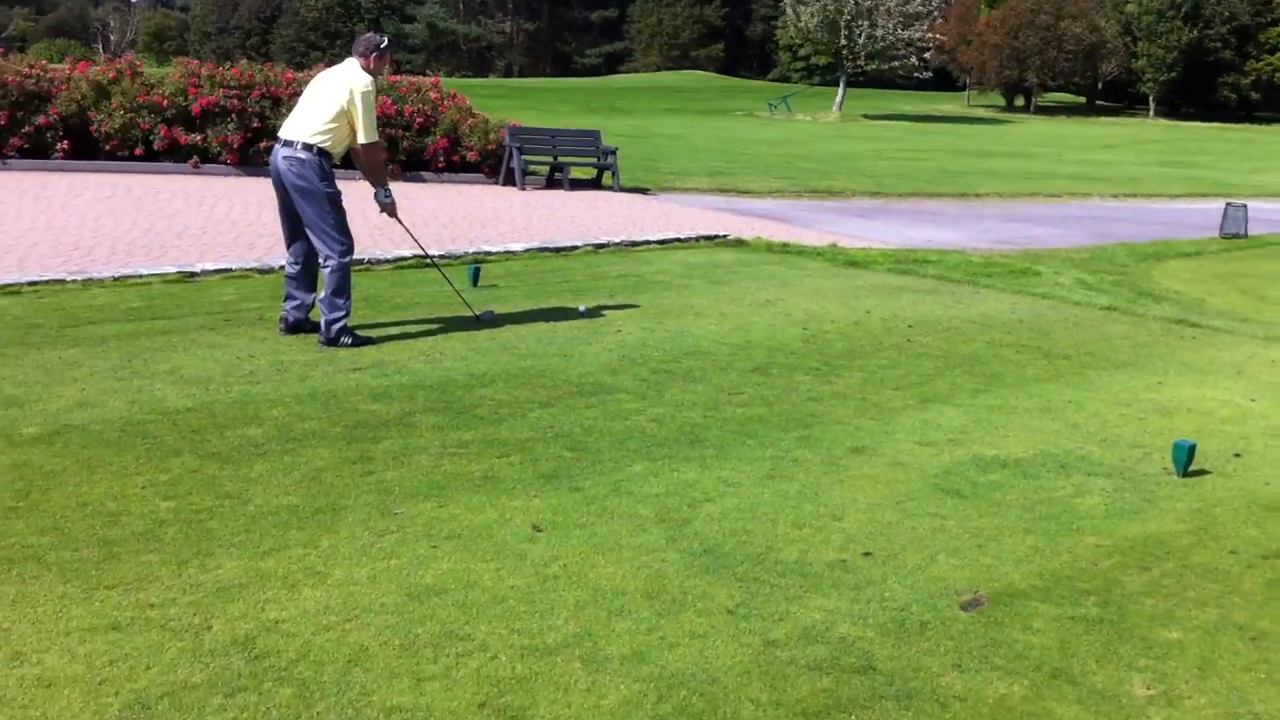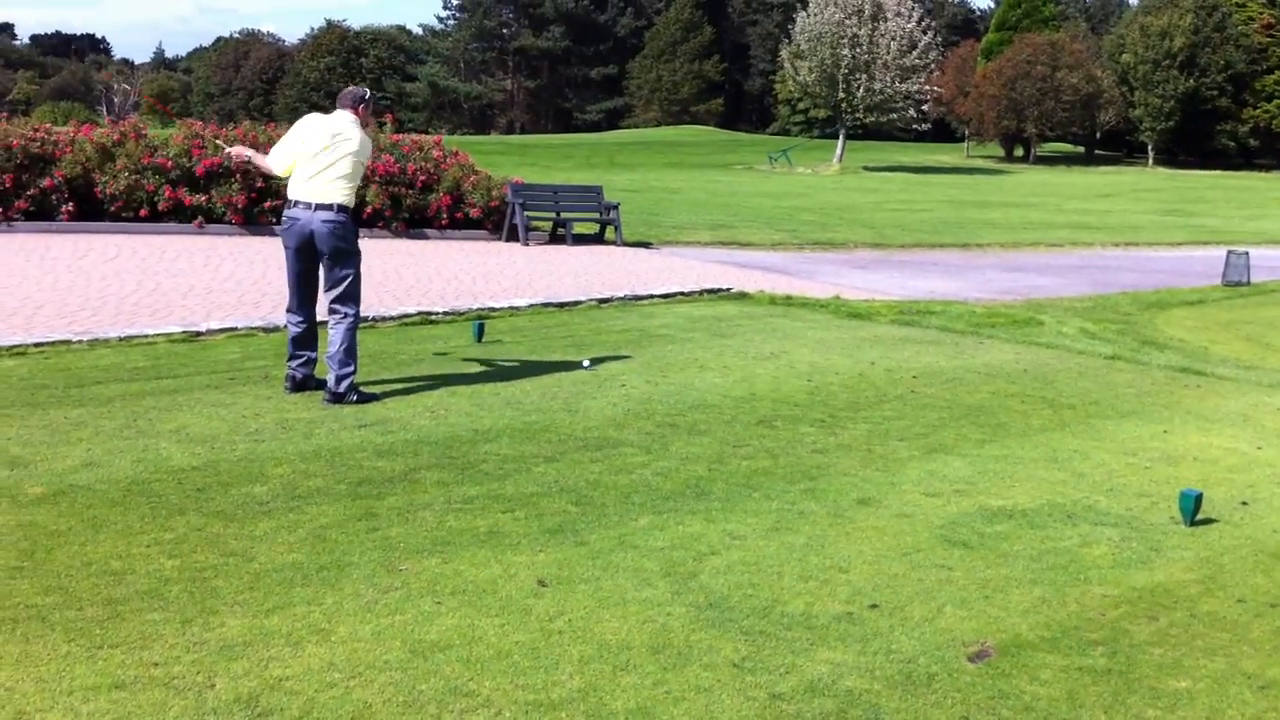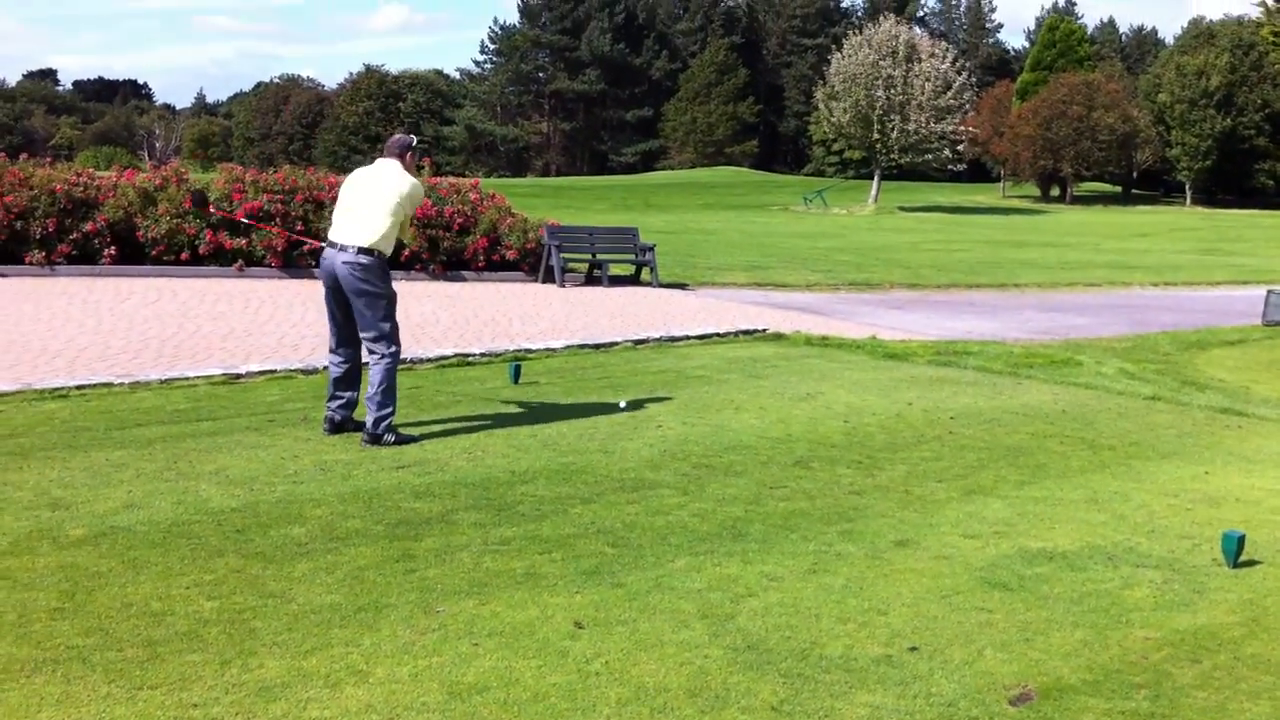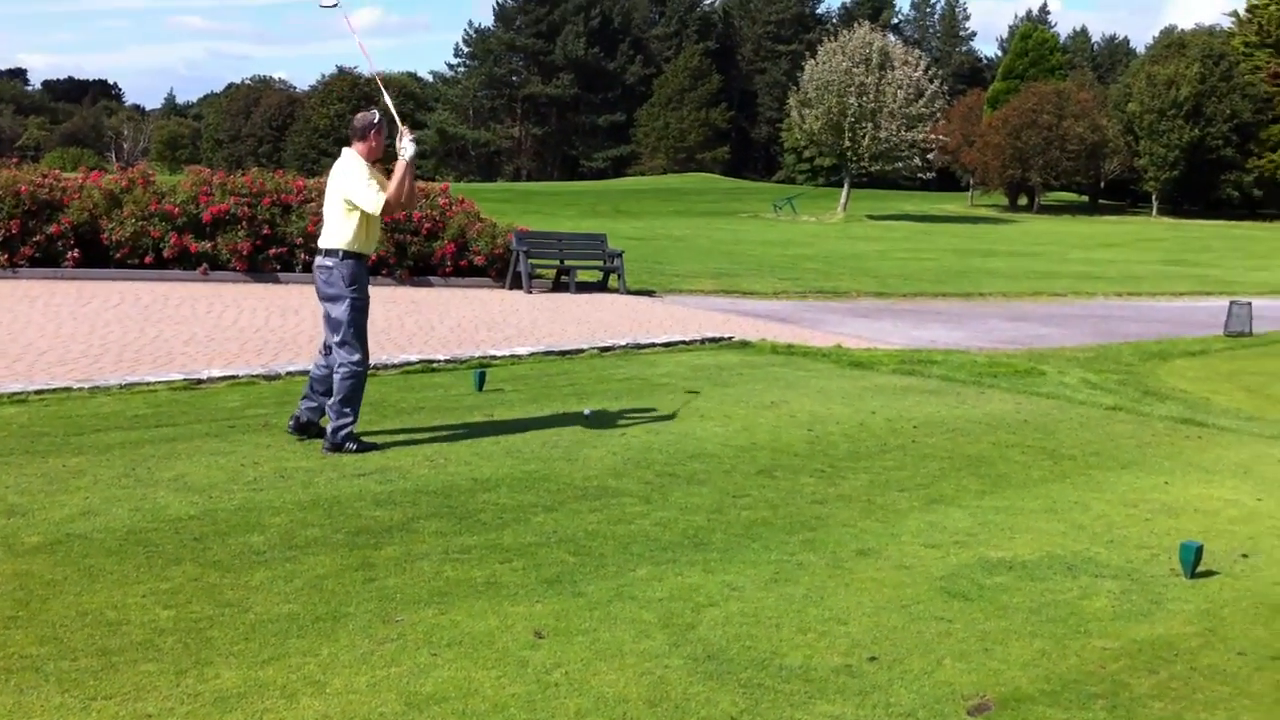
dt=0.7s
person 1, frame 1
left shoulder: (333, 74)
right shoulder: (362, 81)
left elbow: (353, 144)
right elbow: (368, 146)
left wrist: (376, 185)
right wrist: (383, 191)
left hip: (282, 155)
right hip: (306, 162)
left knee: (301, 244)
right knee: (337, 248)
left ankle: (294, 316)
right ankle: (333, 329)
person 1, frame 2
left shoulder: (312, 122)
right shoulder: (365, 143)
left elbow: (278, 165)
left wrist: (248, 154)
left hip: (295, 216)
right hip: (335, 220)
left knee: (300, 304)
right knee: (343, 308)
left ankle: (298, 374)
right ankle: (340, 386)
person 1, frame 3
left shoulder: (359, 175)
right shoulder: (412, 186)
right elbow: (403, 235)
left hip: (332, 257)
right hip: (365, 264)
left knee: (343, 345)
right knee: (383, 347)
left ankle: (337, 415)
right ankle: (377, 427)
person 1, frame 4
left shoulder: (358, 167)
right shoulder: (353, 169)
left elbow: (406, 198)
right elbow: (386, 208)
left wrist: (403, 159)
right wrist: (403, 163)
left hip: (332, 264)
right hip: (342, 266)
left knee: (333, 349)
right knee: (351, 354)
left ankle: (306, 417)
right ankle: (339, 434)
